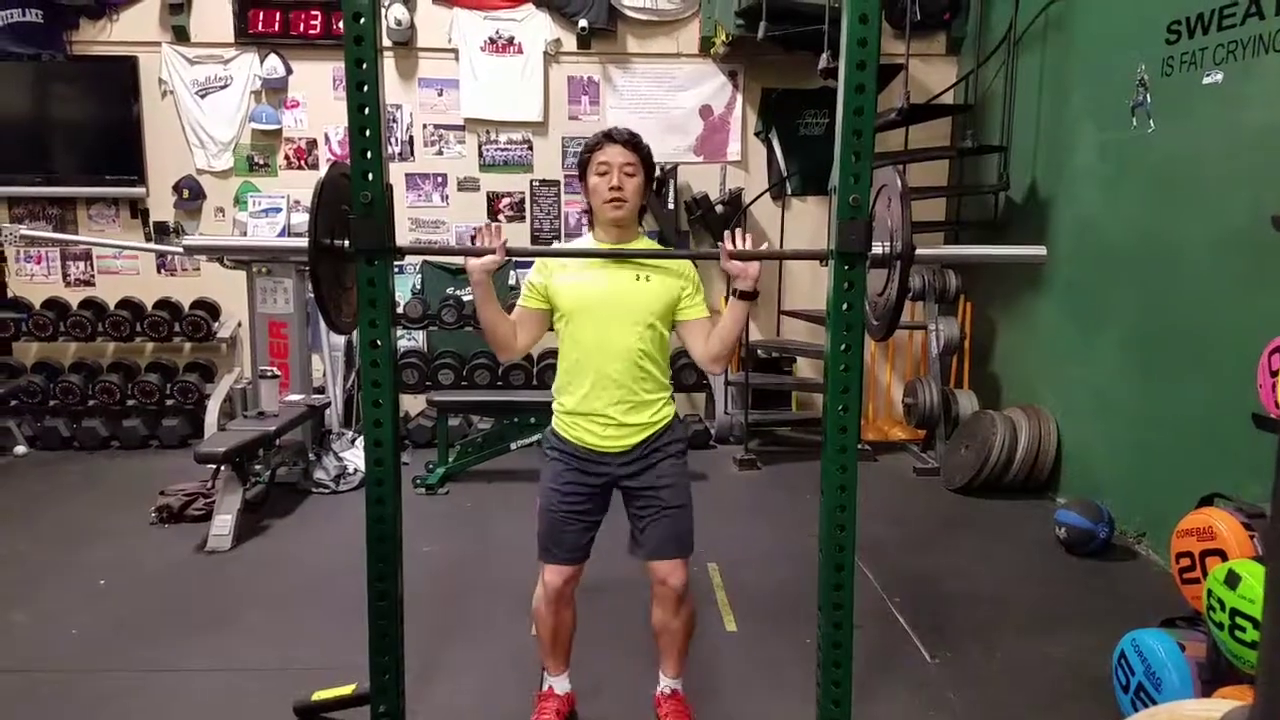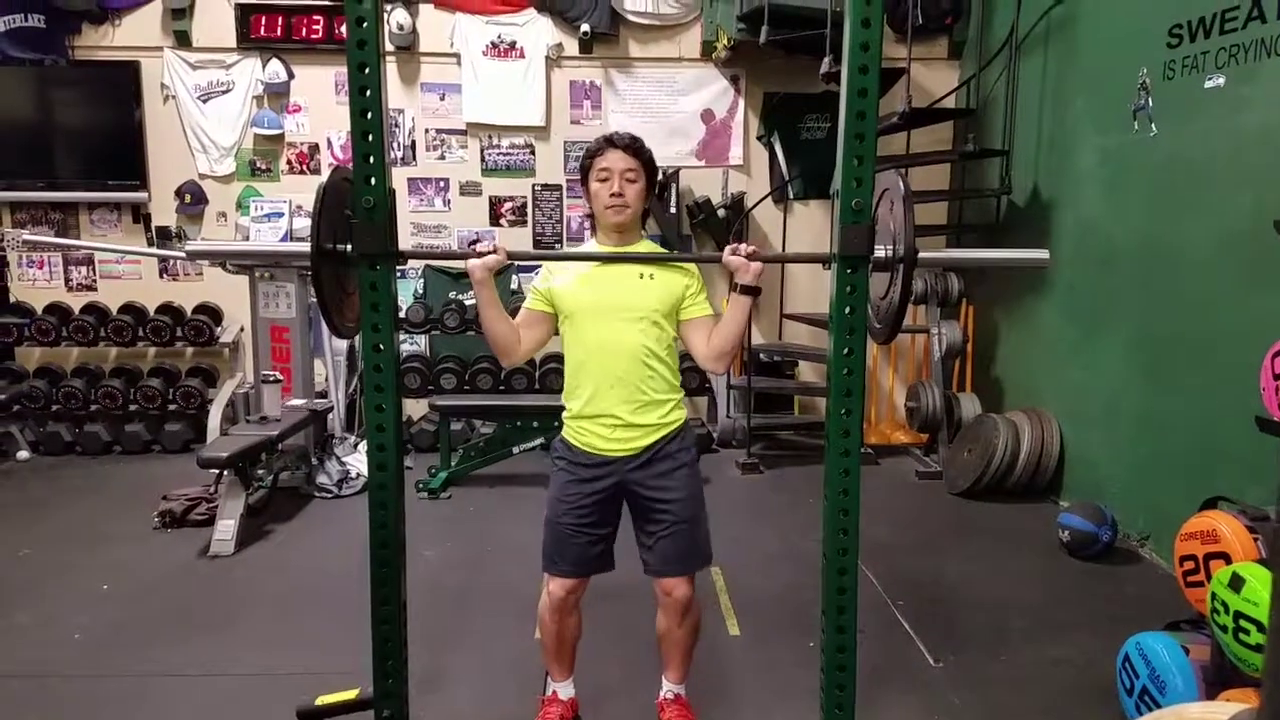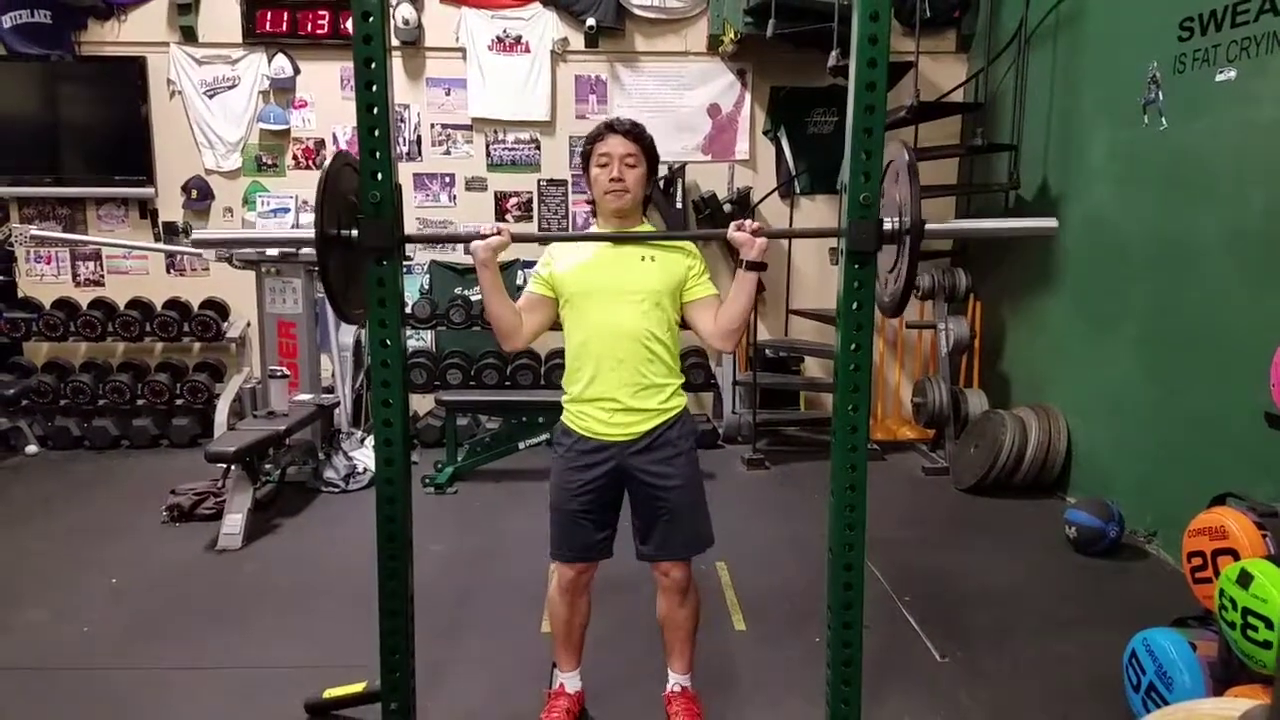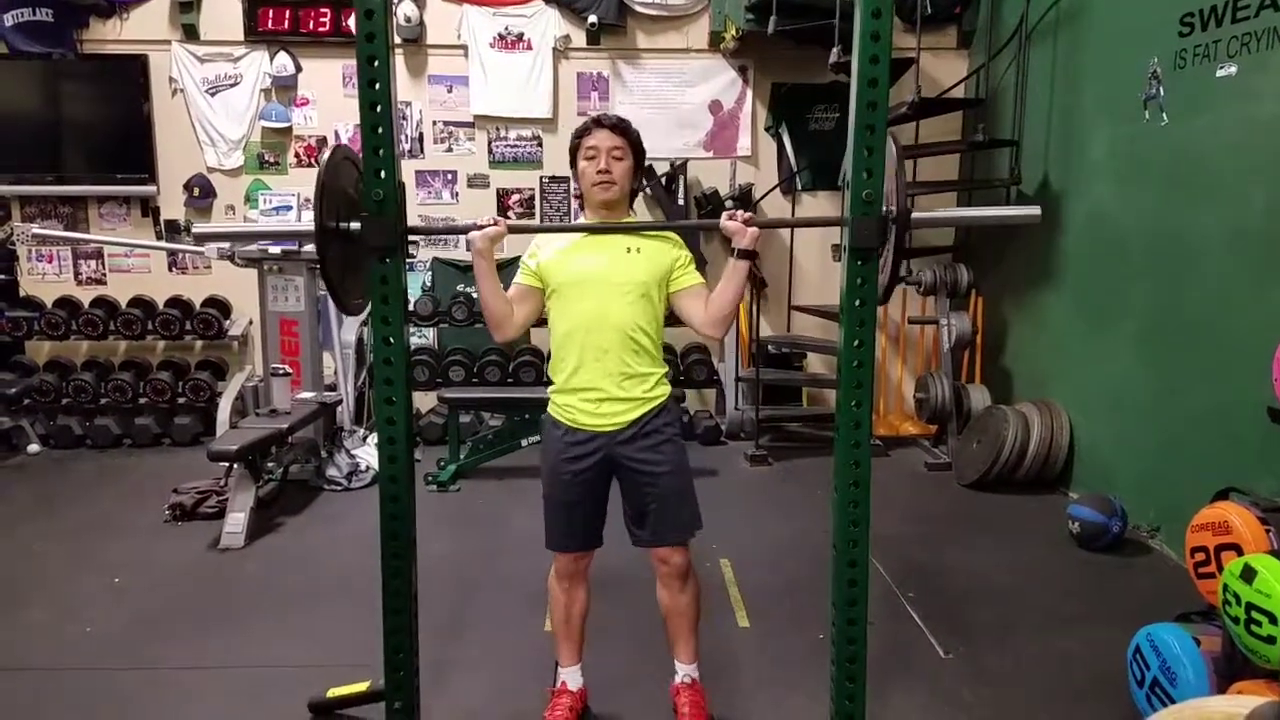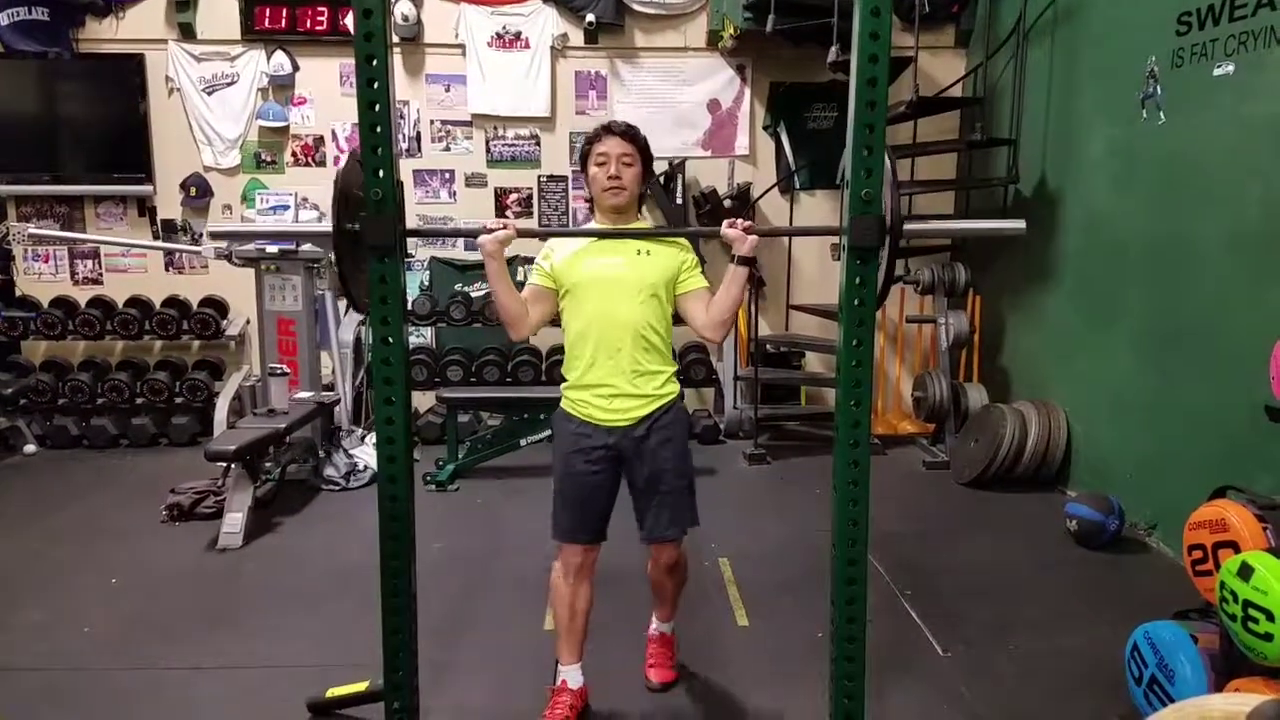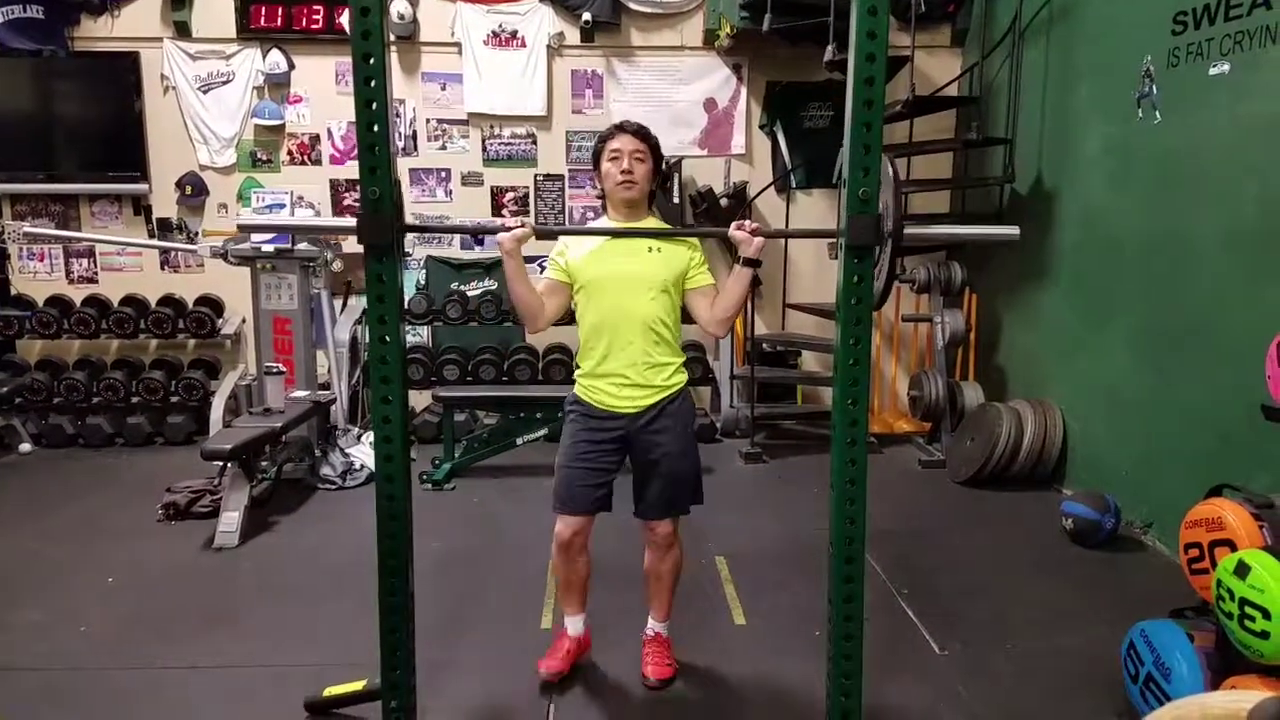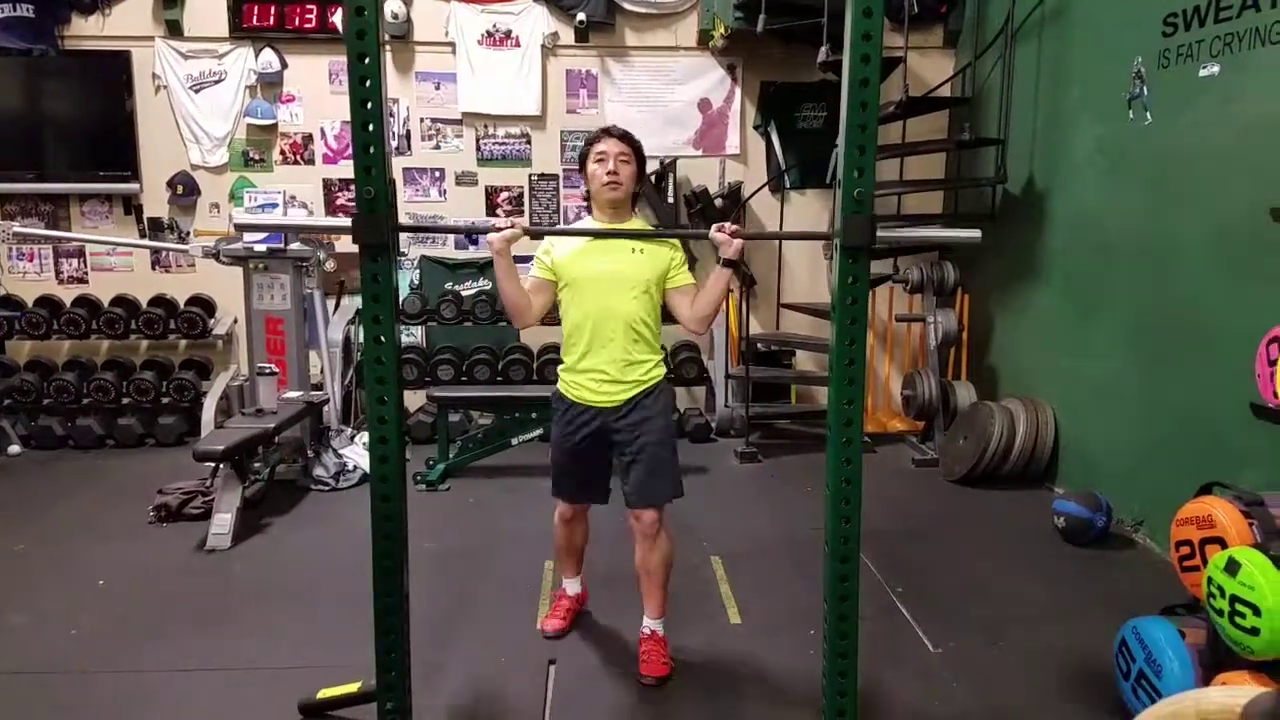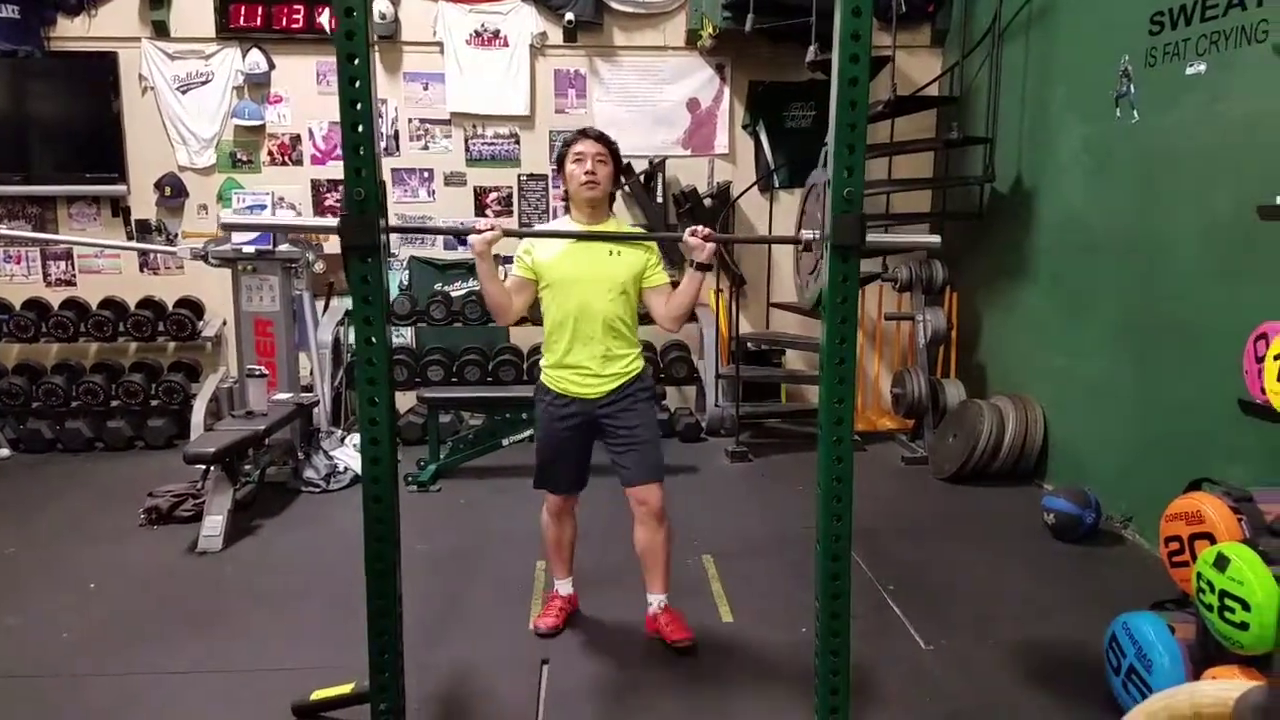
dt=0.3s
person 1, frame 1
left shoulder: (675, 268)
right shoulder: (554, 265)
left elbow: (714, 358)
right elbow: (508, 347)
left wrist: (743, 291)
right wrist: (481, 283)
left hip: (654, 444)
right hip: (574, 445)
left knee: (673, 580)
right knee: (555, 582)
person 1, frame 2
left shoulder: (680, 272)
right shoulder: (558, 271)
left elbow: (716, 359)
right elbow: (511, 352)
left wrist: (745, 287)
right wrist: (483, 283)
left hip: (664, 451)
right hip: (582, 452)
left knee: (678, 592)
right knee: (560, 591)
person 1, frame 3
left shoulder: (681, 253)
right shoulder: (560, 256)
left elbow: (723, 336)
right elbow: (513, 336)
left wrist: (751, 264)
right wrist: (487, 266)
left hip: (662, 433)
right hip: (583, 436)
left knee: (674, 572)
right knee: (571, 573)
person 1, frame 4
left shoulder: (665, 245)
right shoulder: (546, 246)
left elbow: (713, 324)
right elbow: (504, 327)
left wrist: (741, 252)
right wrist: (482, 256)
left hip: (648, 422)
right hip: (570, 426)
left knee: (673, 559)
right knee: (568, 564)
person 1, frame 5
left shoulder: (673, 249)
right shoulder: (560, 248)
left elbow: (714, 327)
right elbow: (519, 326)
left wrist: (741, 260)
right wrist: (494, 260)
left hip: (657, 418)
right hip: (582, 420)
left knee: (666, 549)
right knee: (575, 555)
left ankle: (661, 631)
person 1, frame 6
left shoulder: (682, 246)
right shoulder: (573, 245)
left elbow: (716, 322)
right elbow: (536, 319)
left wrist: (746, 260)
right wrist: (511, 258)
left hip: (663, 408)
right hip: (593, 407)
left knee: (662, 531)
right knee: (568, 531)
left ankle: (656, 633)
right ankle: (573, 631)
person 1, frame 7
left shoulder: (663, 244)
right shoulder: (558, 243)
left elbow: (696, 320)
right elbow: (523, 315)
left wrist: (725, 262)
right wrist: (502, 257)
left hip: (643, 398)
right hip: (576, 399)
left knee: (649, 519)
right knee: (570, 510)
left ankle: (652, 632)
right ankle: (571, 590)
person 1, frame 8
left shoulder: (639, 244)
right shoulder: (538, 242)
left elbow: (671, 317)
right elbow: (505, 313)
left wrist: (699, 264)
right wrist: (483, 257)
left hip: (625, 389)
right hip: (560, 393)
left knee: (648, 500)
right knee: (558, 502)
left ankle: (659, 607)
right ankle: (563, 592)
